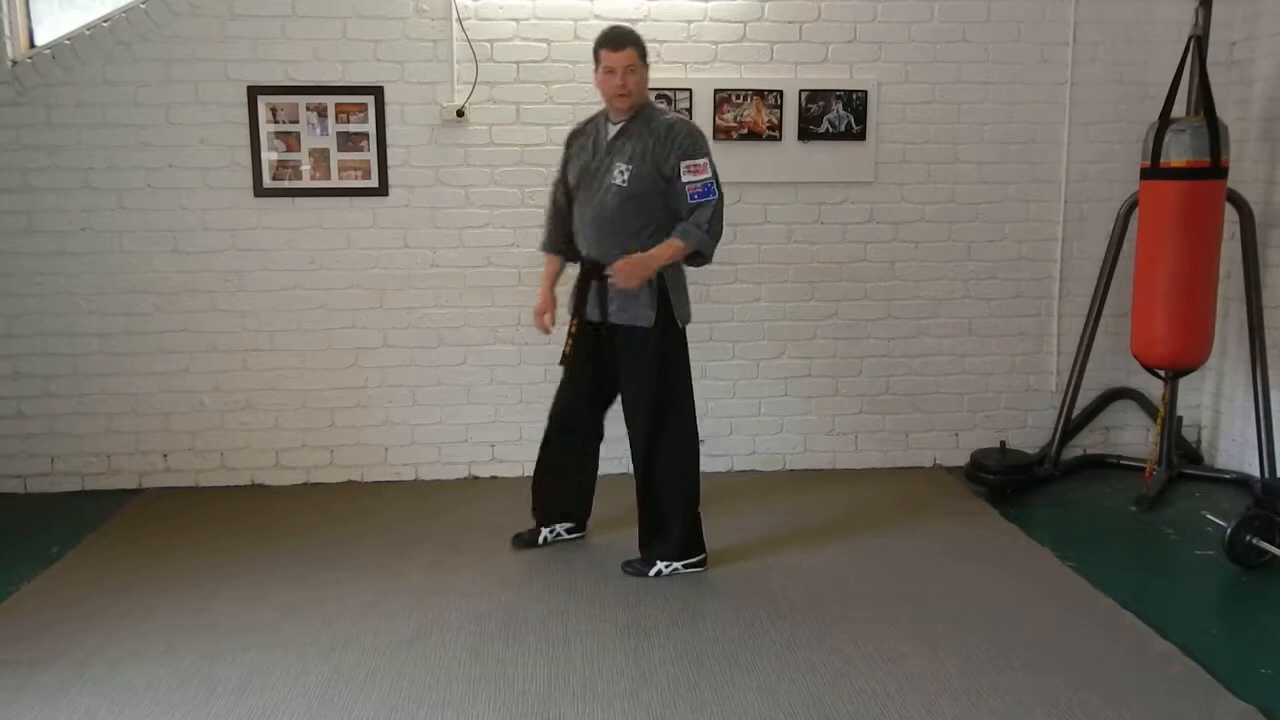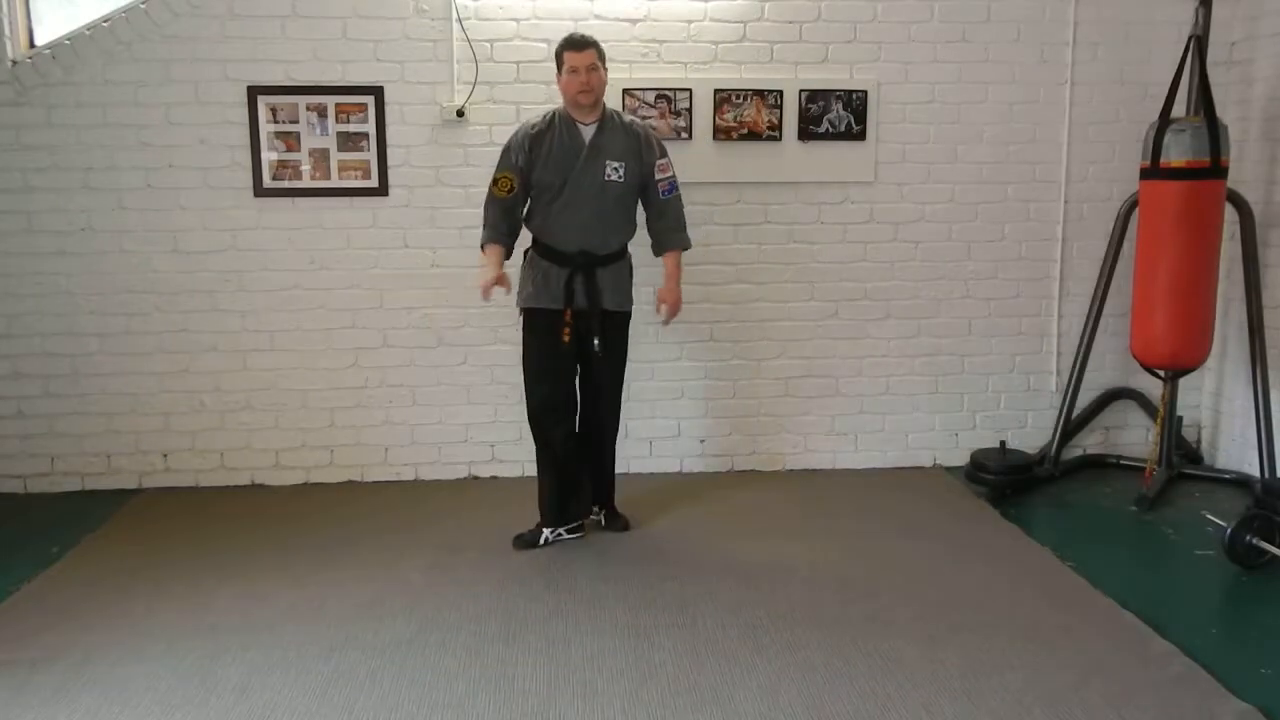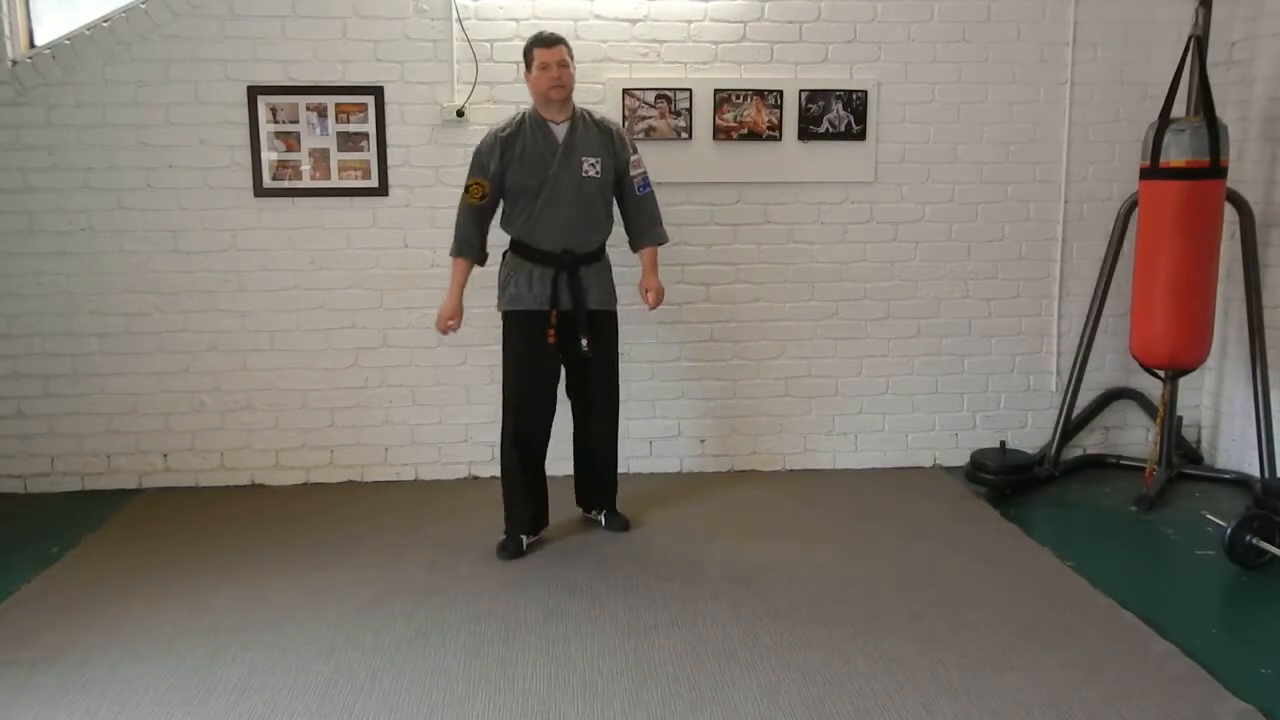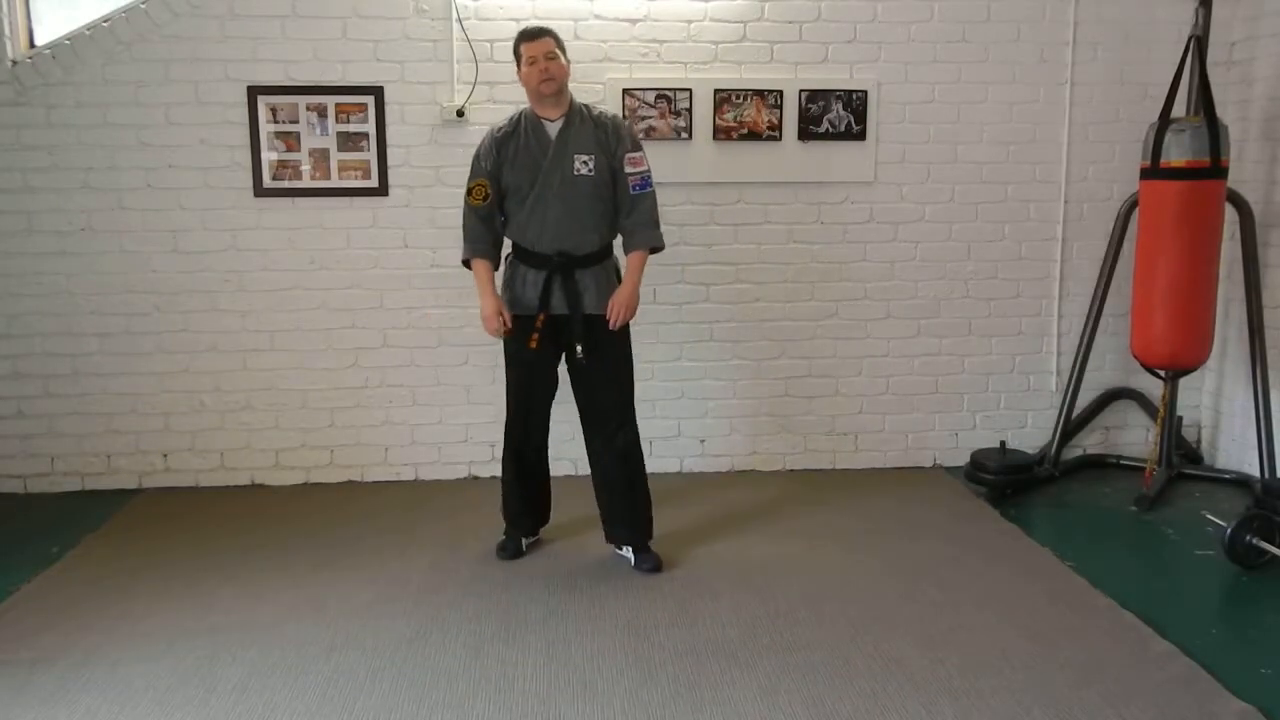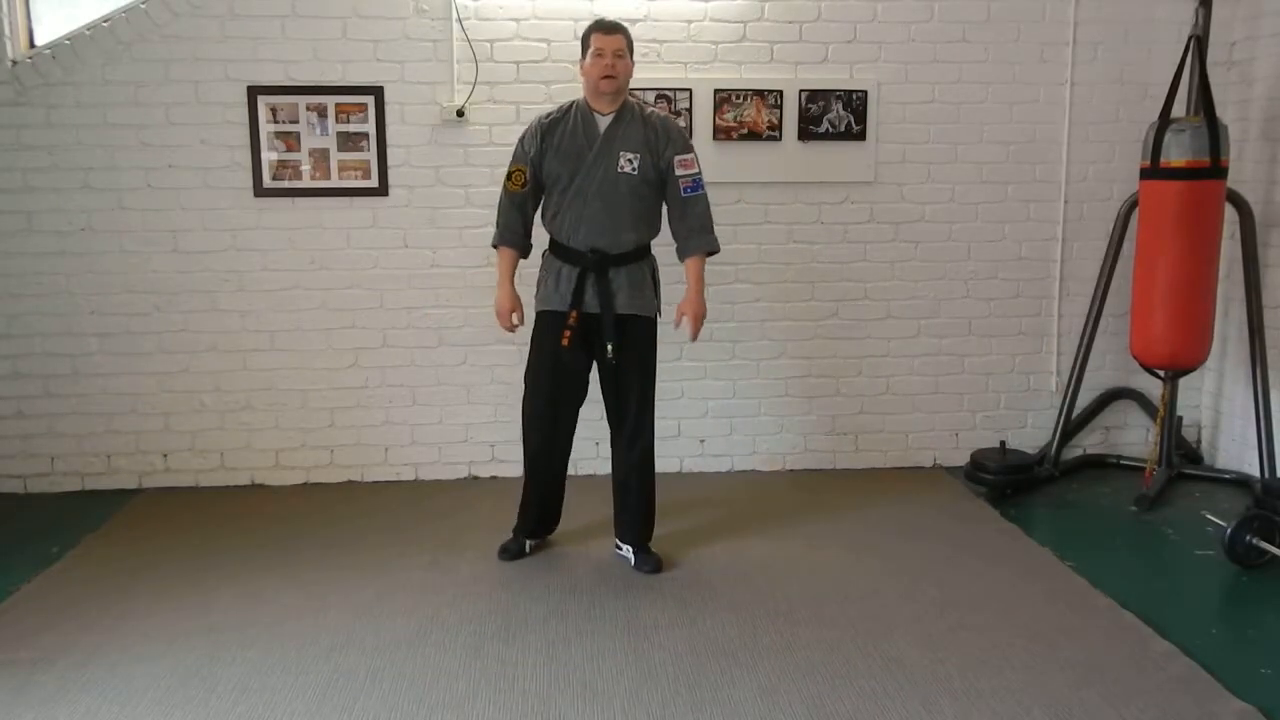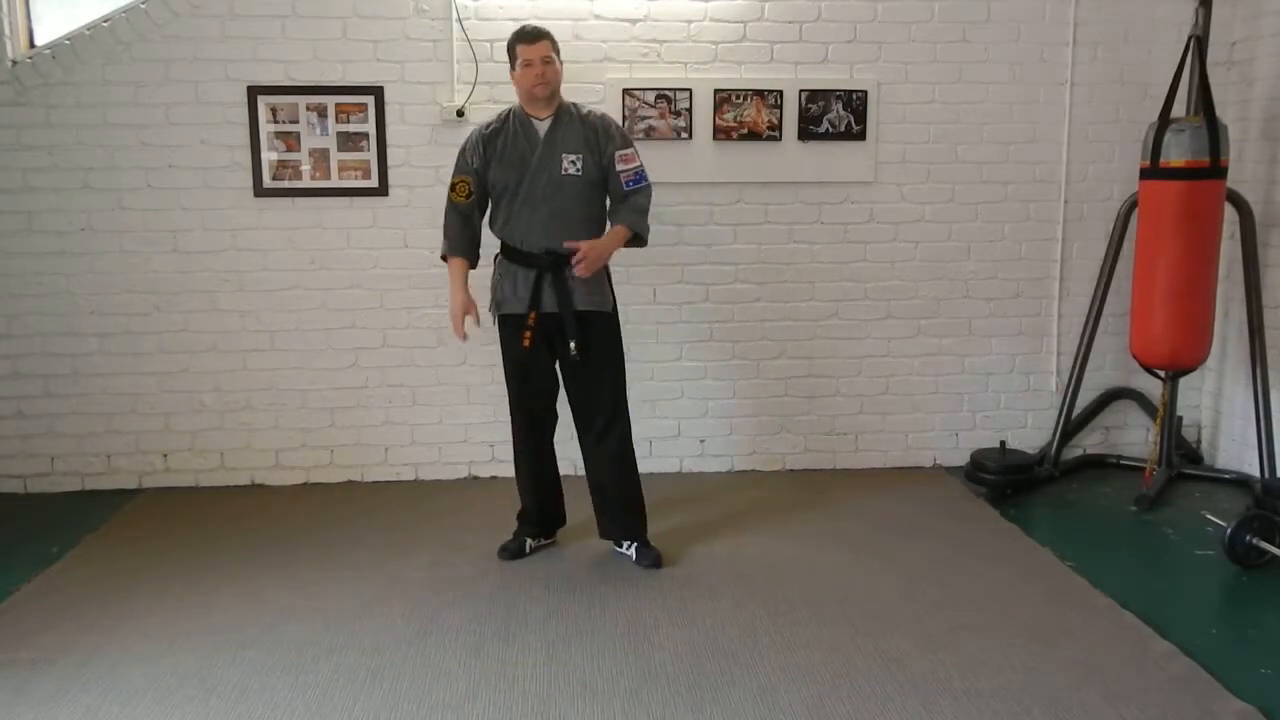
dt=0.7s
person 1, frame 1
left shoulder: (675, 136)
right shoulder: (582, 136)
left elbow: (704, 218)
right elbow: (562, 217)
left wrist: (653, 260)
right wrist: (547, 286)
left hip: (647, 302)
right hip: (592, 295)
left knee: (658, 425)
right knee: (572, 413)
left ankle: (676, 549)
right ankle: (561, 516)
person 1, frame 2
left shoulder: (637, 139)
right shoulder: (530, 139)
left elbow: (664, 213)
right elbow: (501, 209)
left wrist: (672, 279)
right wrist: (494, 266)
left hip: (608, 283)
right hip: (548, 284)
left knee: (602, 402)
right knee: (549, 403)
left ankle: (598, 501)
right ankle: (562, 515)
person 1, frame 3
left shoulder: (609, 136)
right shoulder: (502, 142)
left elbow: (639, 205)
right elbow: (474, 218)
left wrist: (649, 271)
right wrist: (455, 294)
left hip: (591, 281)
right hip: (528, 286)
left knee: (599, 403)
right knee: (526, 410)
left ankle: (598, 500)
right ankle: (523, 524)
person 1, frame 4
left shoulder: (611, 132)
right shoulder: (499, 143)
left elbow: (639, 213)
right elbow: (481, 224)
left wrist: (630, 284)
right wrist: (488, 293)
left hip: (597, 287)
right hip: (528, 290)
left knee: (611, 416)
right knee: (525, 417)
left ankle: (630, 534)
right ankle: (523, 524)
person 1, frame 5
left shoulder: (660, 132)
right shoulder: (546, 130)
left elbow: (689, 213)
right elbow: (515, 209)
left wrist: (694, 289)
right wrist: (505, 283)
left hip: (629, 288)
right hip: (561, 285)
left knee: (632, 420)
right knee: (545, 413)
left ankle: (633, 537)
right ankle: (534, 525)
person 1, frame 6
left shoulder: (599, 130)
right shoulder: (486, 140)
left elbow: (635, 197)
right elbow: (461, 216)
left wrist: (607, 245)
right wrist: (459, 287)
left hip: (585, 289)
right hip: (519, 289)
left knee: (604, 412)
right knee: (530, 414)
left ankle: (627, 530)
right ankle: (538, 524)
